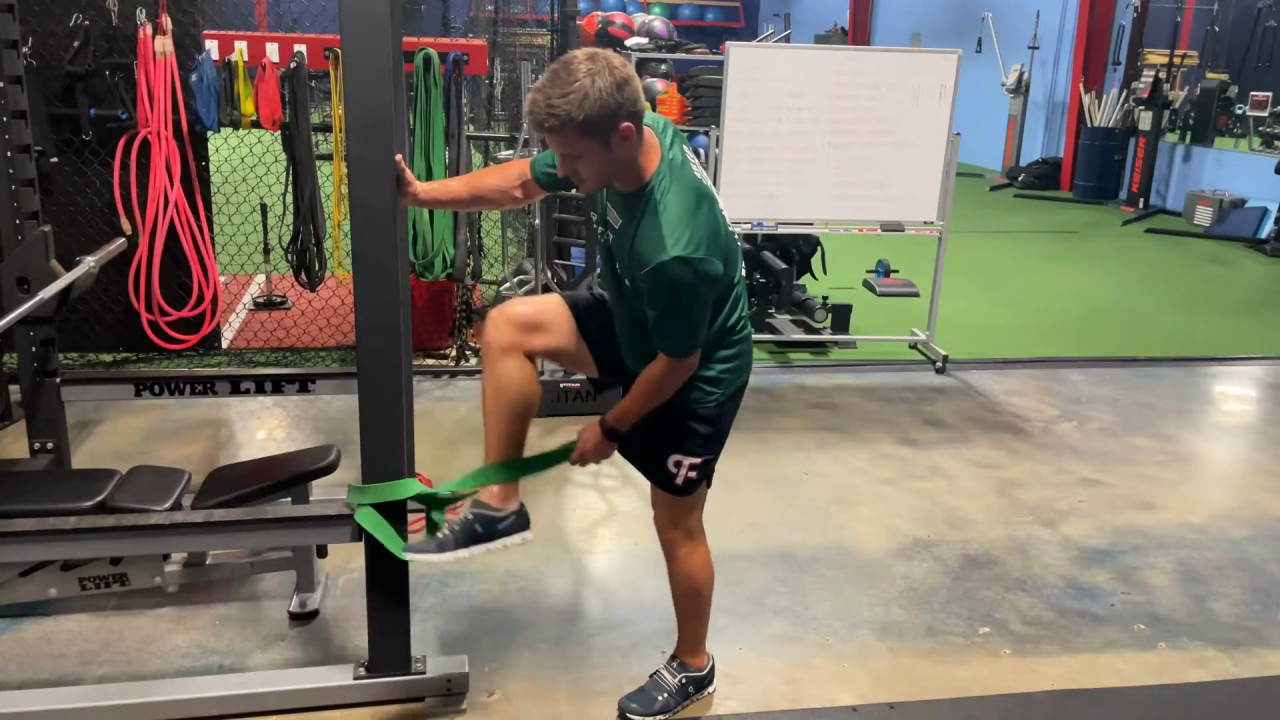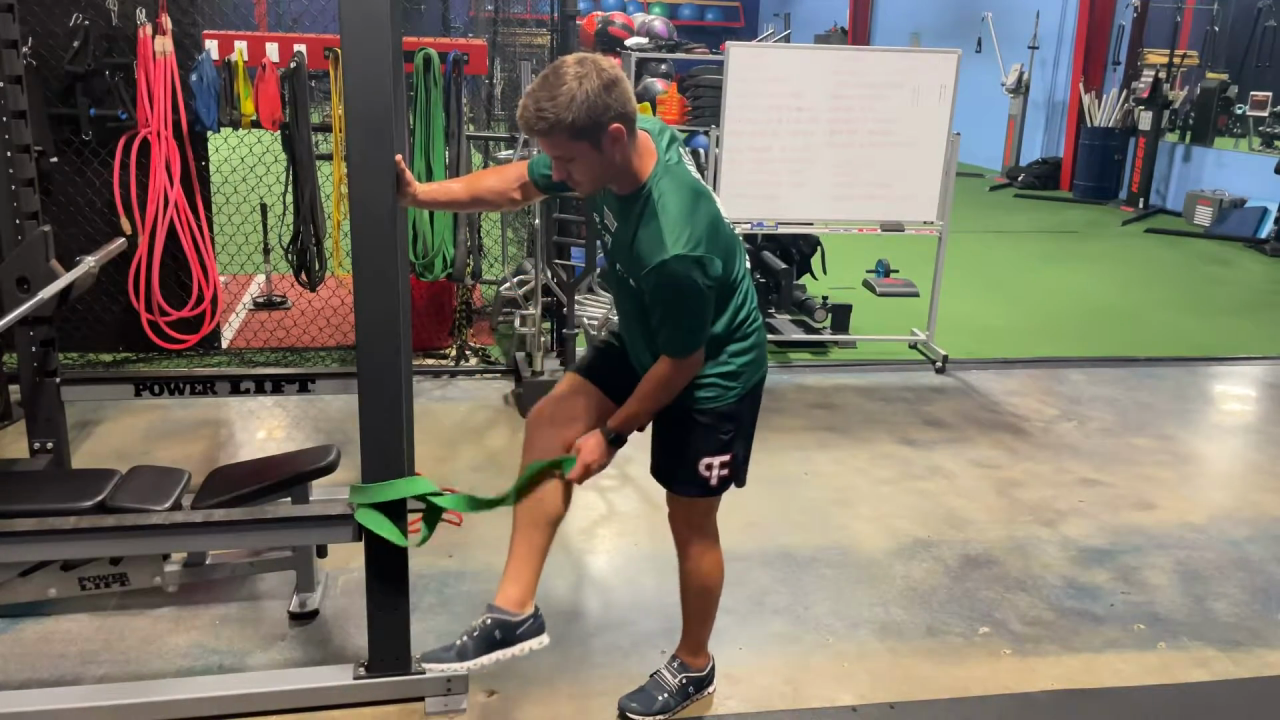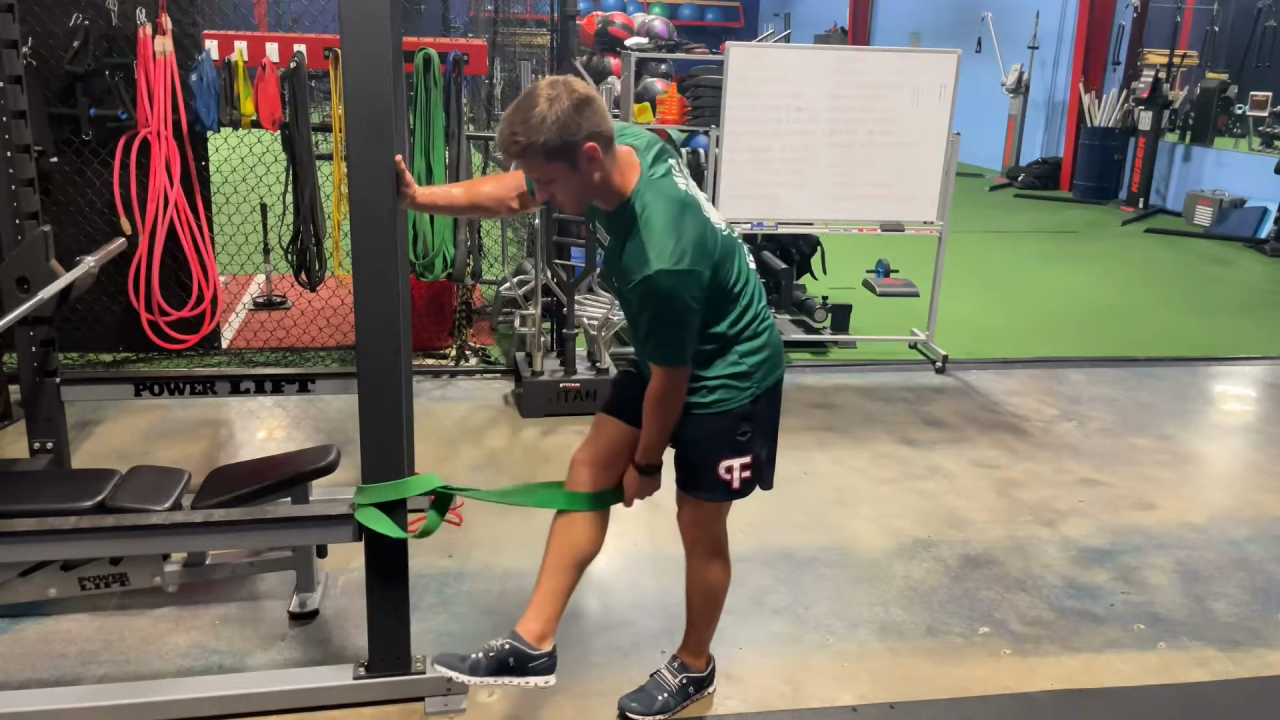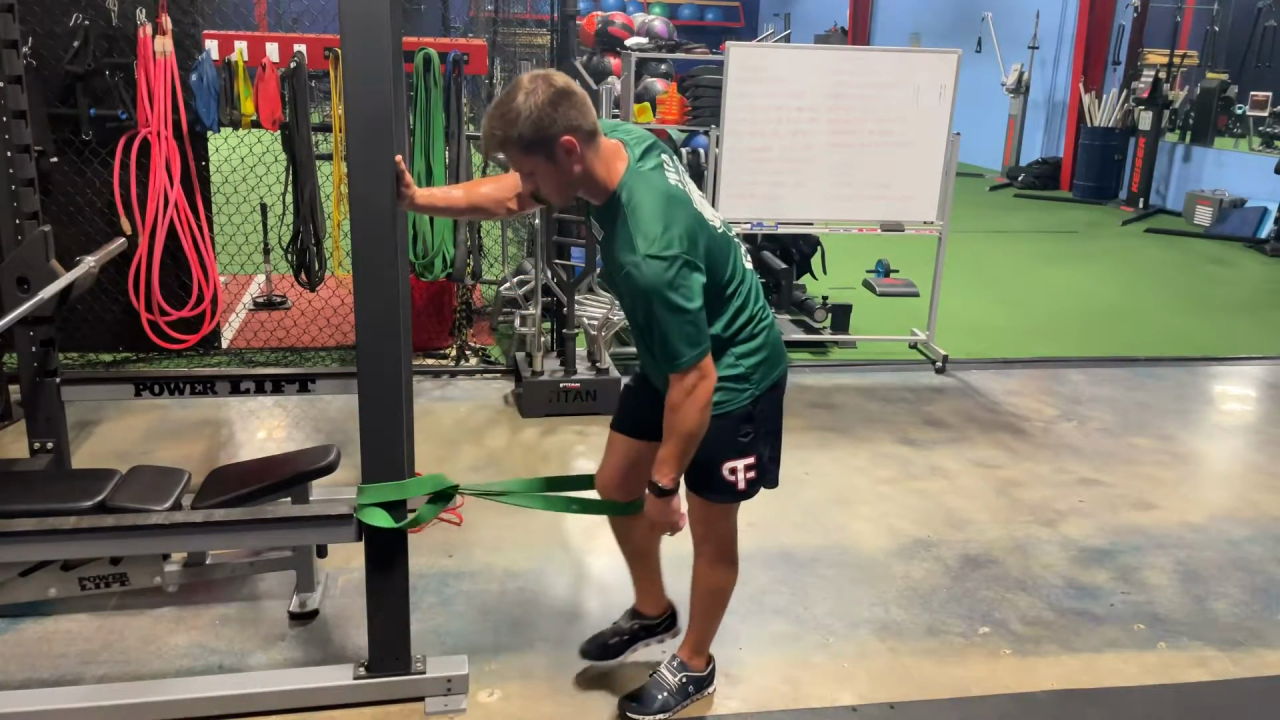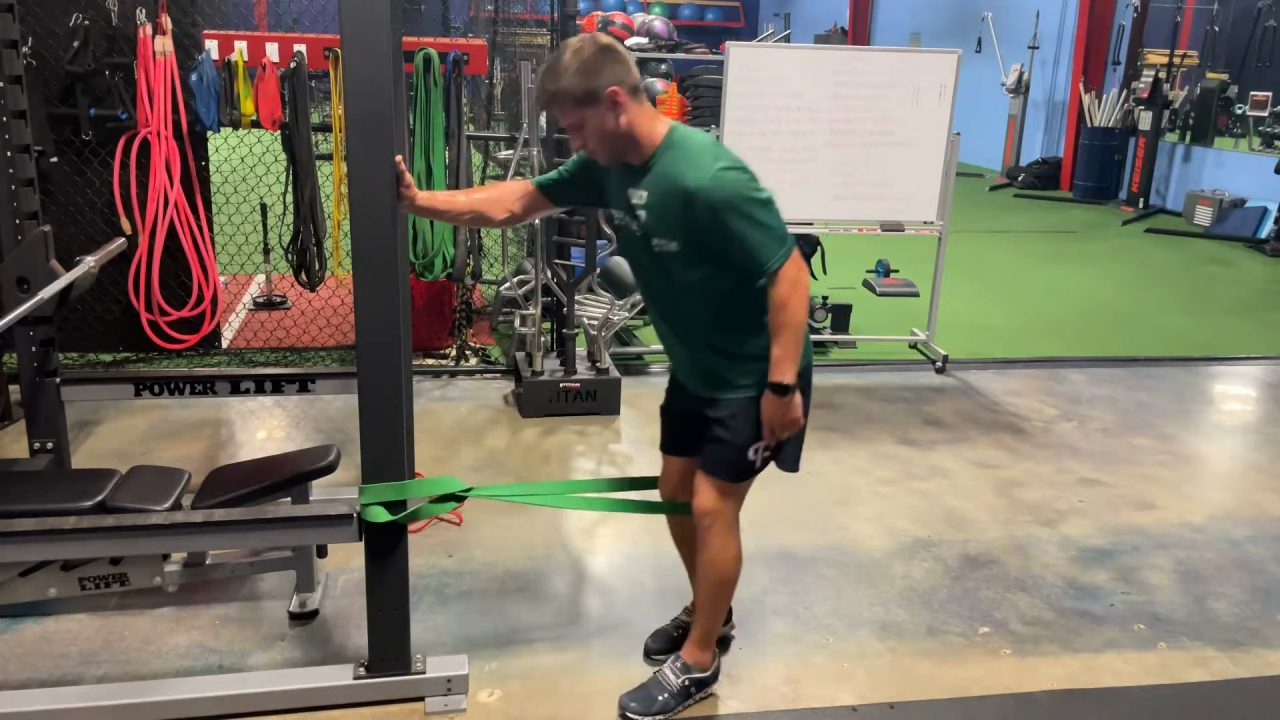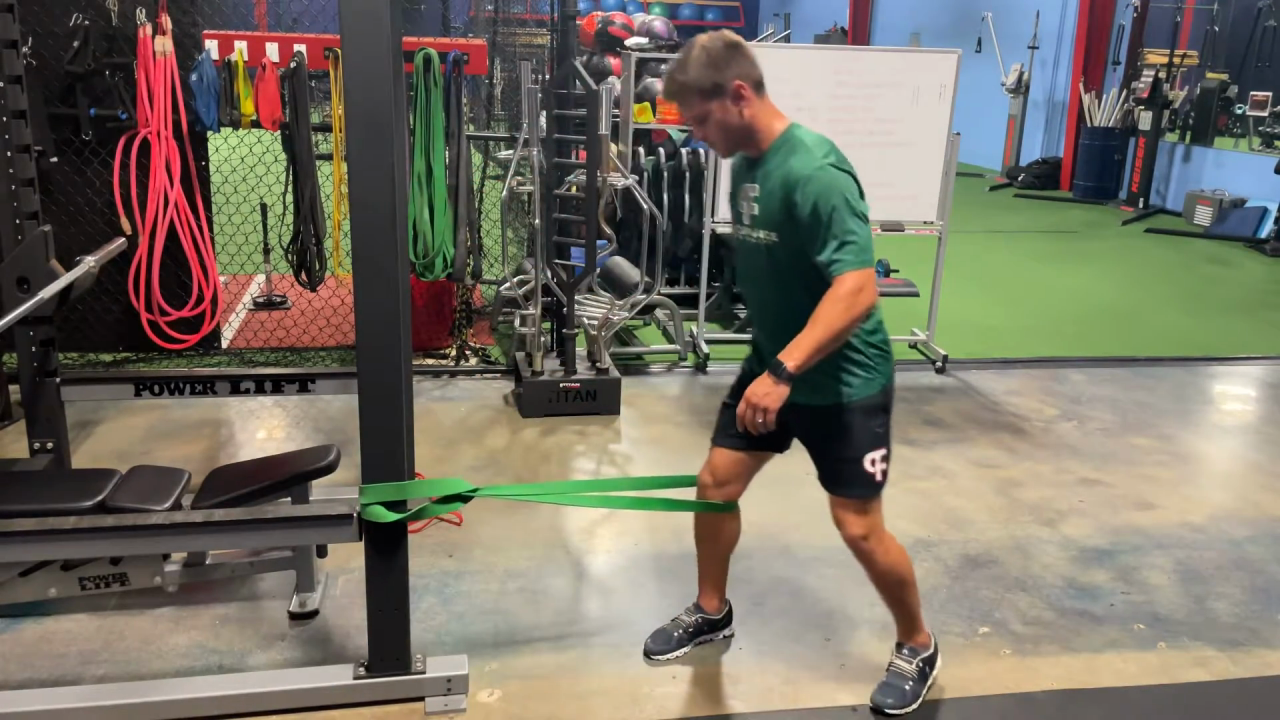
dt=0.5s
person 1, frame 1
left shoulder: (675, 248)
right shoulder: (626, 138)
left elbow: (677, 363)
right elbow: (519, 182)
left wrist: (609, 429)
right wrist: (423, 192)
left hip: (696, 376)
right hip: (636, 324)
left knee: (675, 523)
right knee: (508, 325)
right ankle: (499, 507)
person 1, frame 2
left shoulder: (675, 246)
right shoulder: (621, 141)
left elbow: (681, 363)
right elbow: (517, 185)
left wrist: (611, 435)
right wrist: (422, 193)
left hip: (712, 372)
right hip: (644, 341)
left knee: (689, 521)
right knee: (546, 423)
left ankle: (693, 666)
right ankle: (515, 611)
person 1, frame 3
left shoulder: (660, 260)
right shoulder: (620, 141)
left elbow: (670, 382)
right elbow: (514, 192)
left wrist: (646, 463)
right wrist: (421, 197)
left hip: (728, 372)
right hip: (670, 352)
left knee: (699, 524)
right knee: (589, 470)
left ankle: (693, 666)
right ankle: (533, 642)
person 1, frame 4
left shoulder: (650, 252)
right shoulder: (616, 139)
left elbow: (694, 382)
right elbow: (509, 197)
left wrist: (663, 485)
right wrist: (419, 198)
left hip: (730, 373)
right hip: (671, 357)
left knee: (708, 523)
right knee: (614, 483)
left ankle: (694, 663)
right ankle: (652, 611)
person 1, frame 5
left shoulder: (711, 179)
right shoulder: (610, 167)
left elbow: (789, 278)
right elbow: (518, 200)
left wrist: (782, 385)
right wrist: (416, 199)
left hip: (753, 375)
right hip: (694, 369)
left knee: (712, 506)
right knee: (676, 493)
left ankle: (700, 657)
right ankle: (708, 608)
person 1, frame 6
left shoulder: (813, 174)
right shoulder: (743, 166)
left elbow: (858, 288)
left wrist: (784, 371)
left hip: (842, 381)
right hip: (773, 365)
left knee: (858, 529)
right knee: (715, 482)
left ankle: (917, 645)
right ankle: (711, 609)
